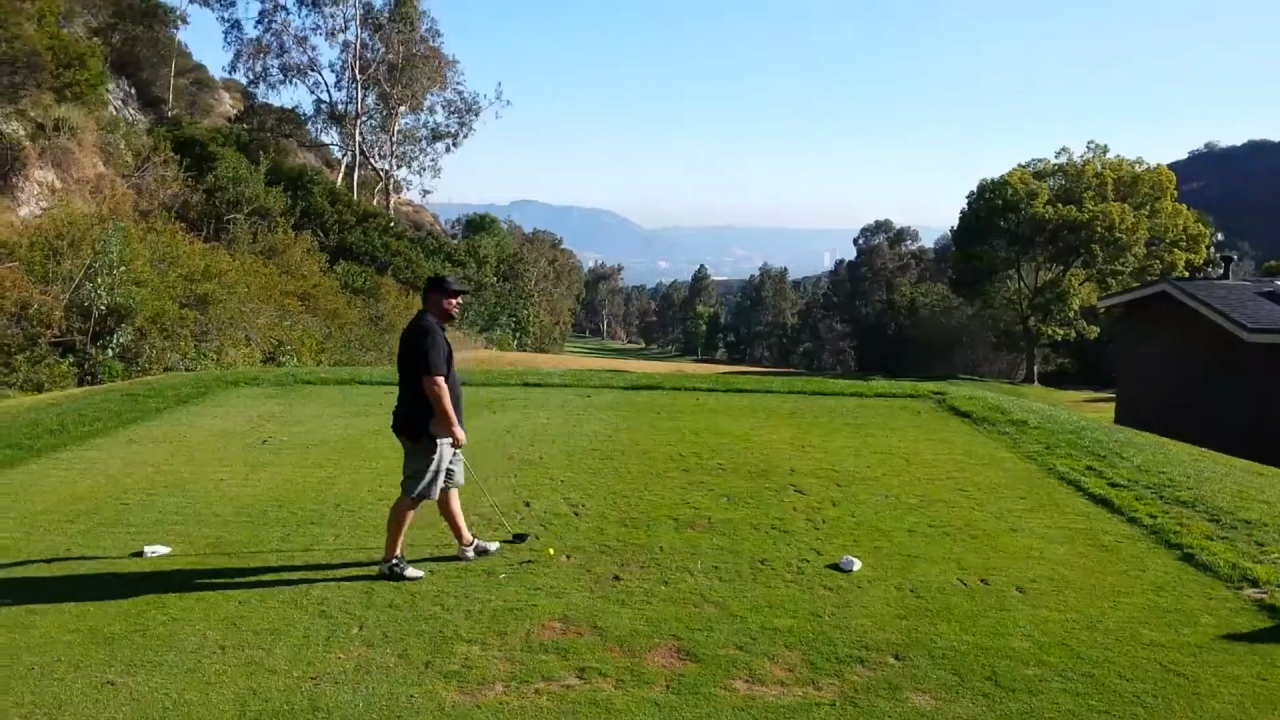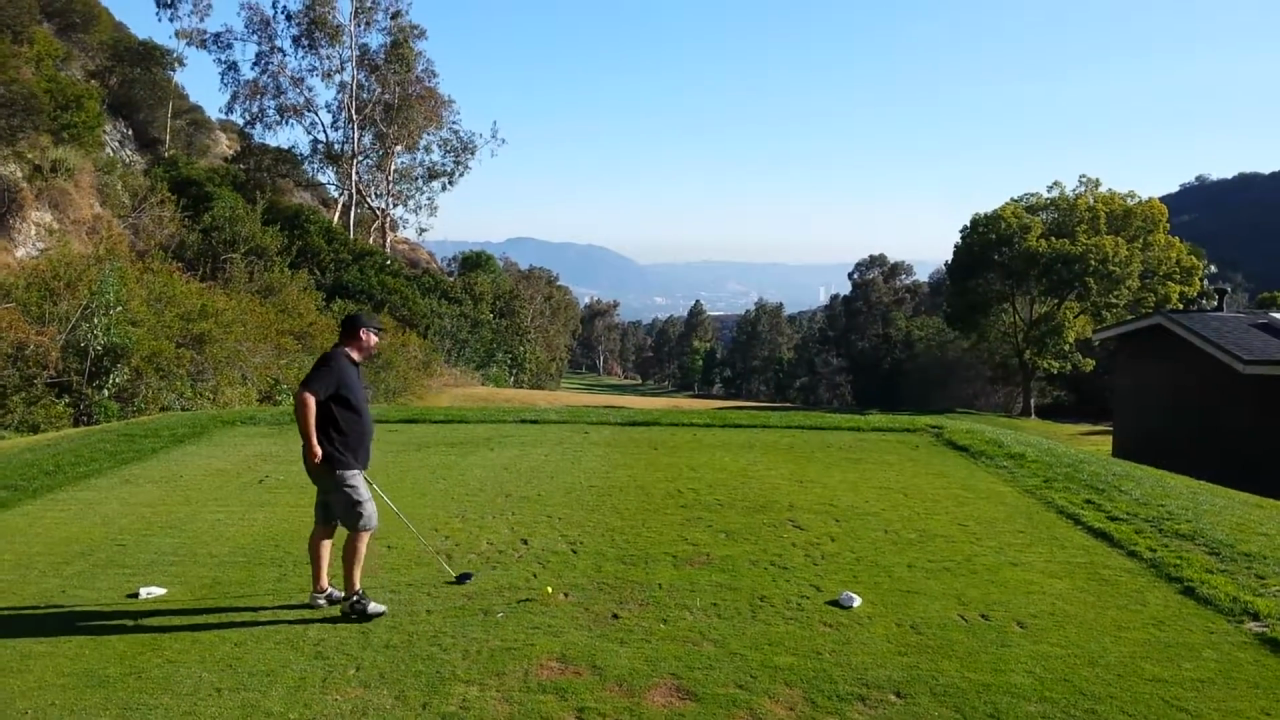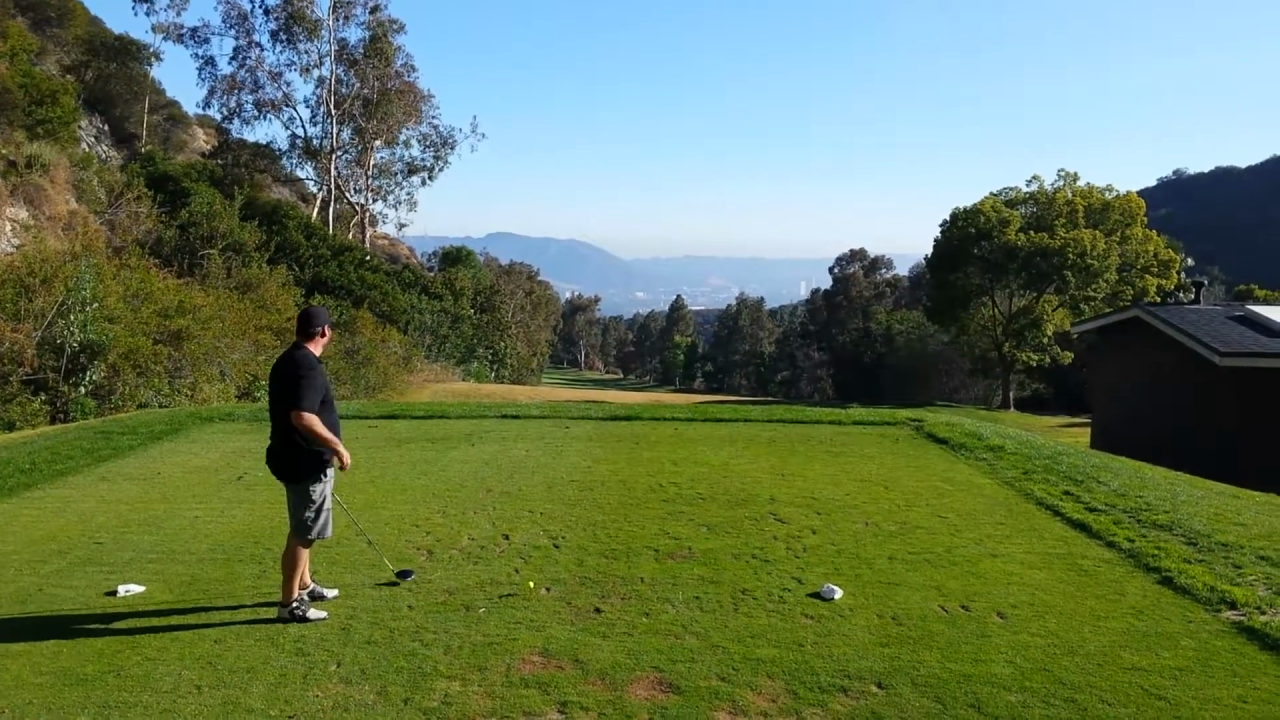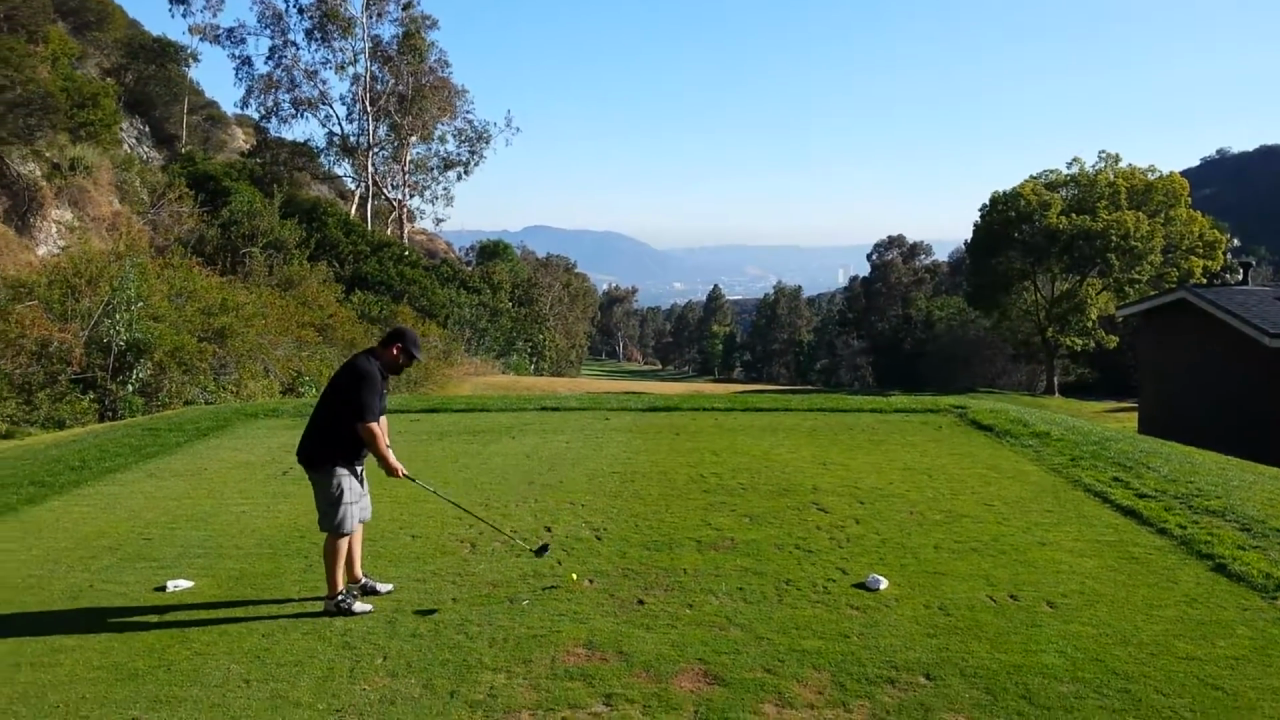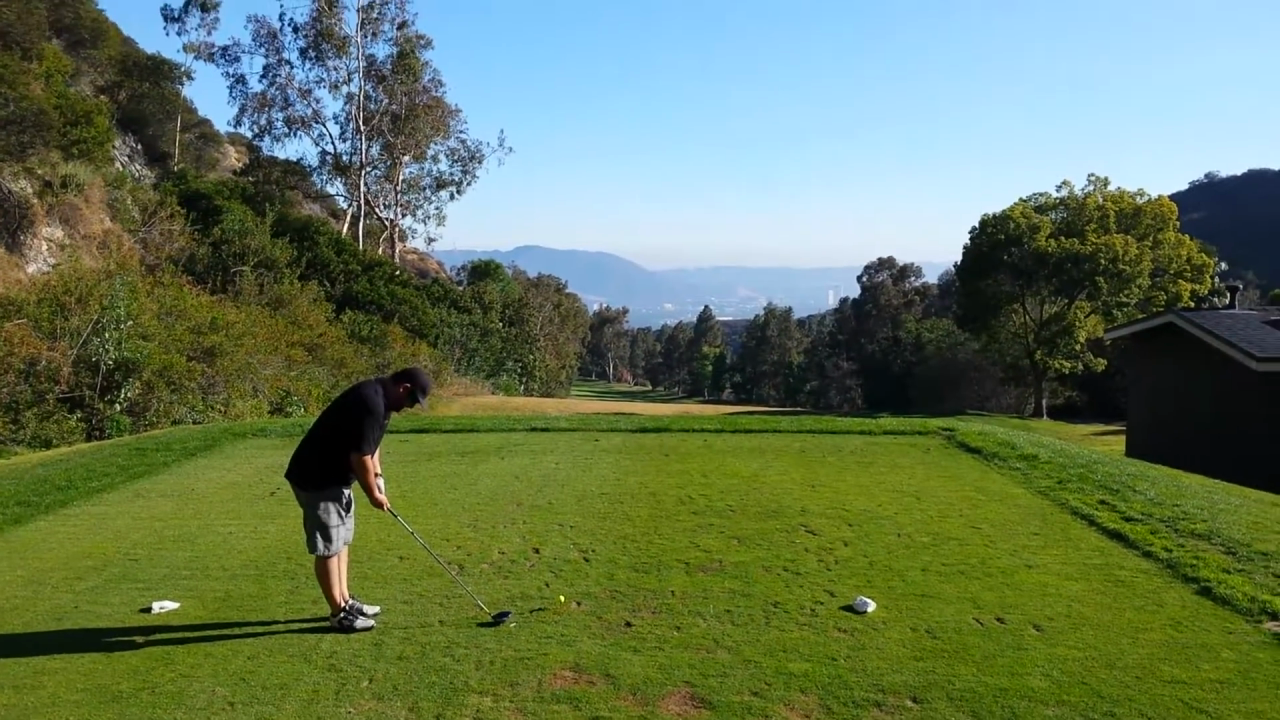
dt=1s
person 1, frame 1
left shoulder: (426, 328)
right shoulder: (428, 332)
right elbow: (434, 384)
right wrist: (453, 425)
left hip: (433, 428)
right hip: (426, 430)
left knee: (449, 483)
right knee: (413, 494)
left ankle: (467, 543)
right ankle: (391, 560)
person 1, frame 2
left shoulder: (346, 365)
right shoulder: (335, 363)
right elbow: (304, 397)
right wrist: (311, 444)
left hip: (340, 461)
right hip: (337, 463)
left knee: (325, 525)
right knee: (363, 523)
left ankle: (321, 590)
right ankle: (353, 596)
person 1, frame 3
left shoulder: (290, 360)
right shoulder: (306, 366)
right elbow: (302, 418)
right wrist: (337, 447)
left hip: (295, 458)
right hip: (306, 463)
left knee: (304, 529)
right knee: (303, 532)
left ankle: (303, 586)
right ankle: (289, 604)
person 1, frame 4
left shoulder: (377, 370)
right shoulder: (365, 372)
left elbow: (378, 416)
right elbow: (367, 427)
left wrist: (387, 450)
right wrist: (388, 461)
left hip: (347, 456)
right hip: (328, 458)
left knee: (357, 518)
right knee: (341, 526)
left ankle: (356, 580)
right ankle: (335, 597)
person 1, frame 5
left shoulder: (378, 395)
right shoulder: (370, 402)
left elbow: (370, 445)
right elbow: (360, 456)
left wrist: (378, 477)
right wrist: (373, 493)
left hip: (335, 476)
right hip: (317, 478)
left knee: (341, 540)
right knee: (328, 546)
left ankle: (345, 601)
right ankle: (339, 612)
